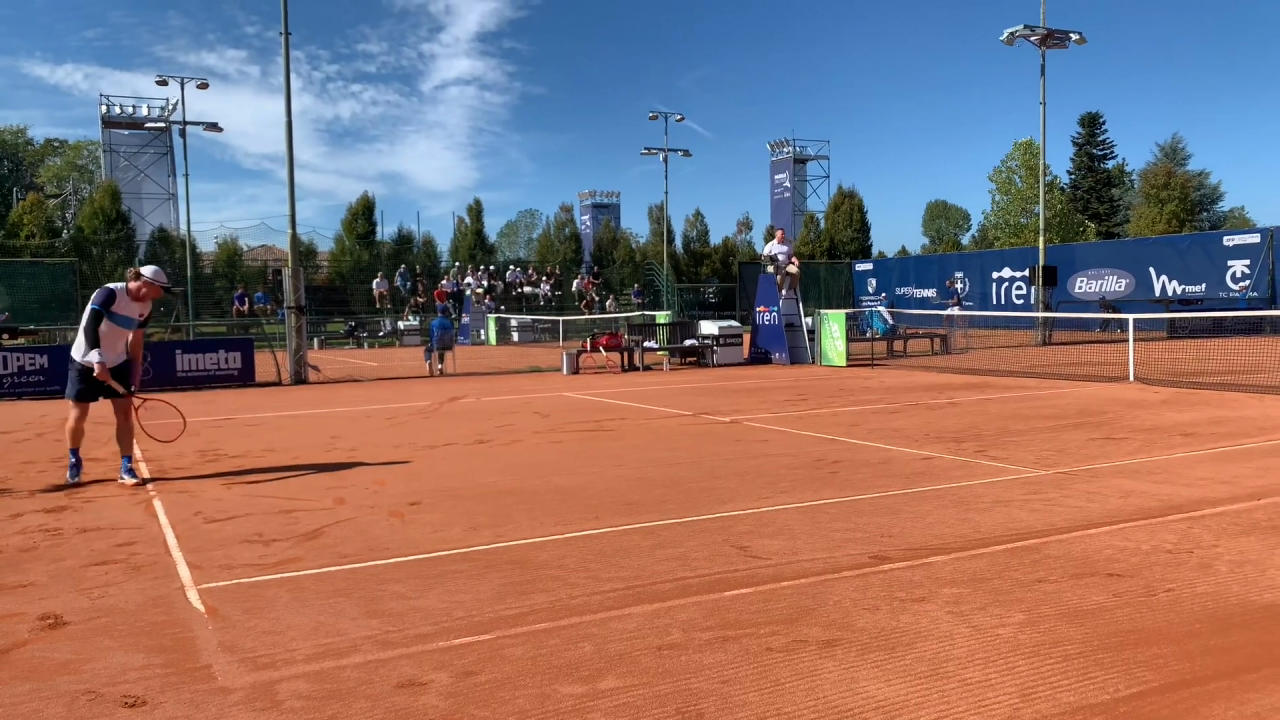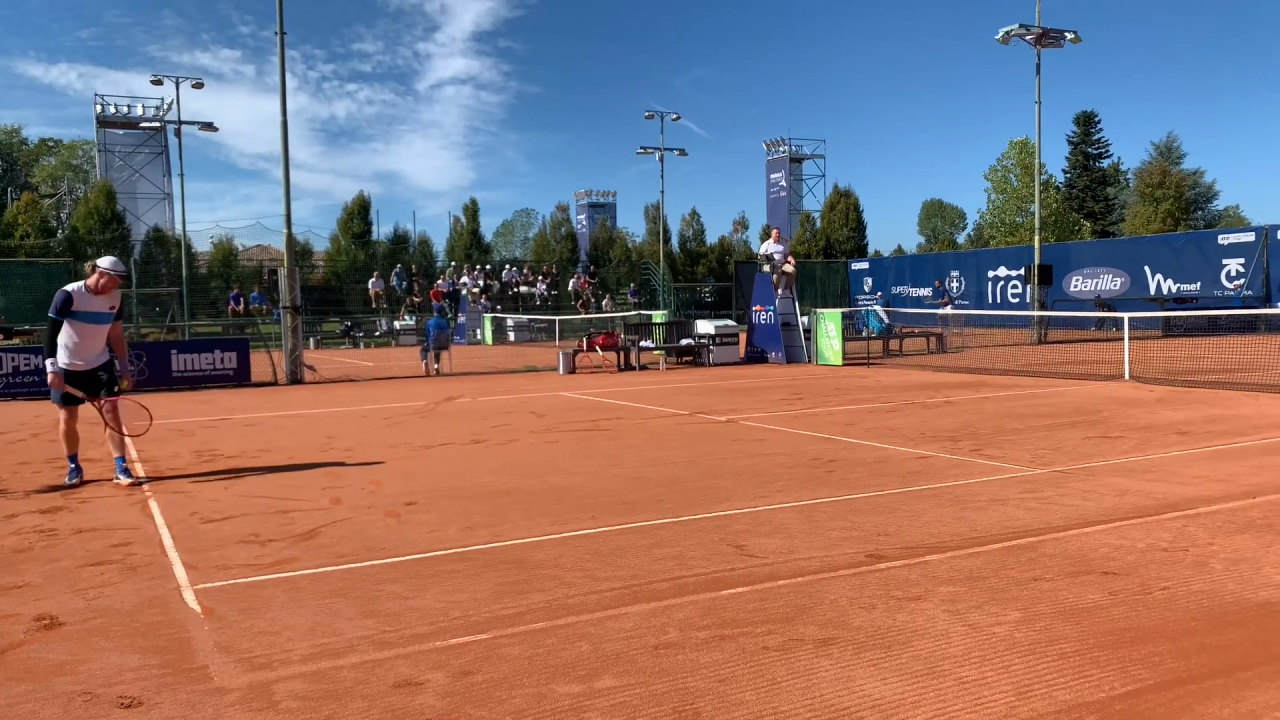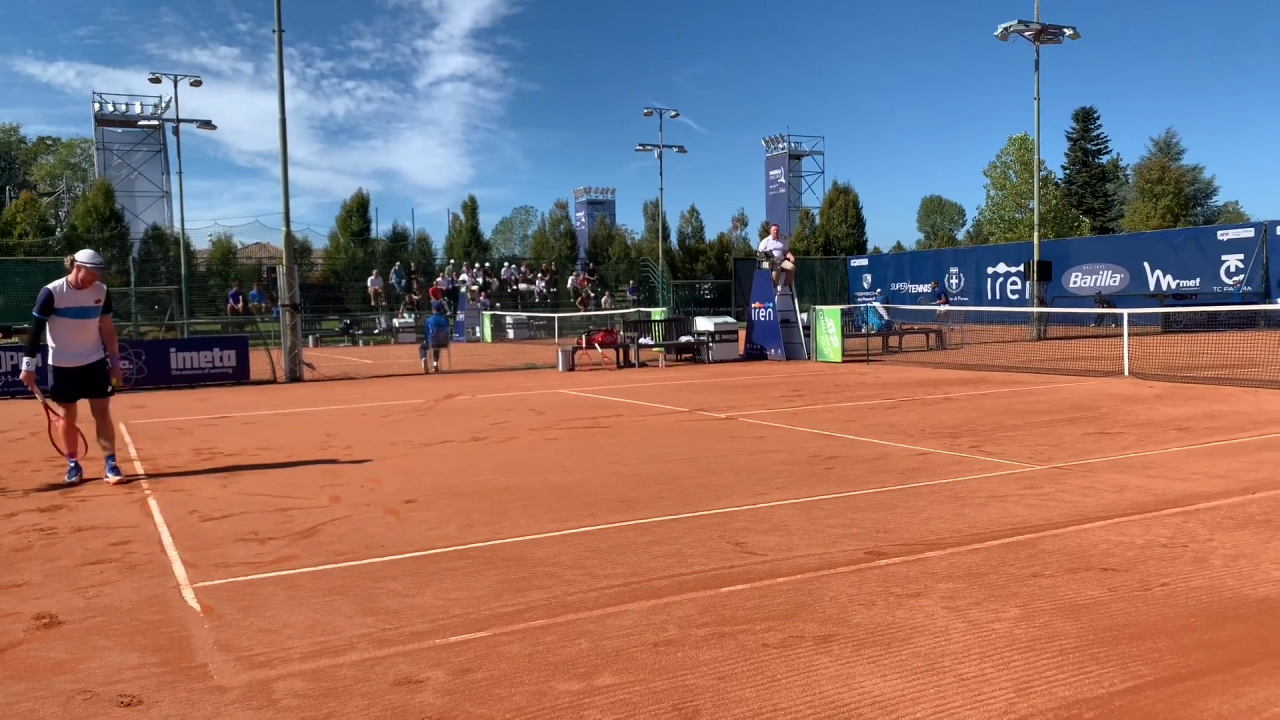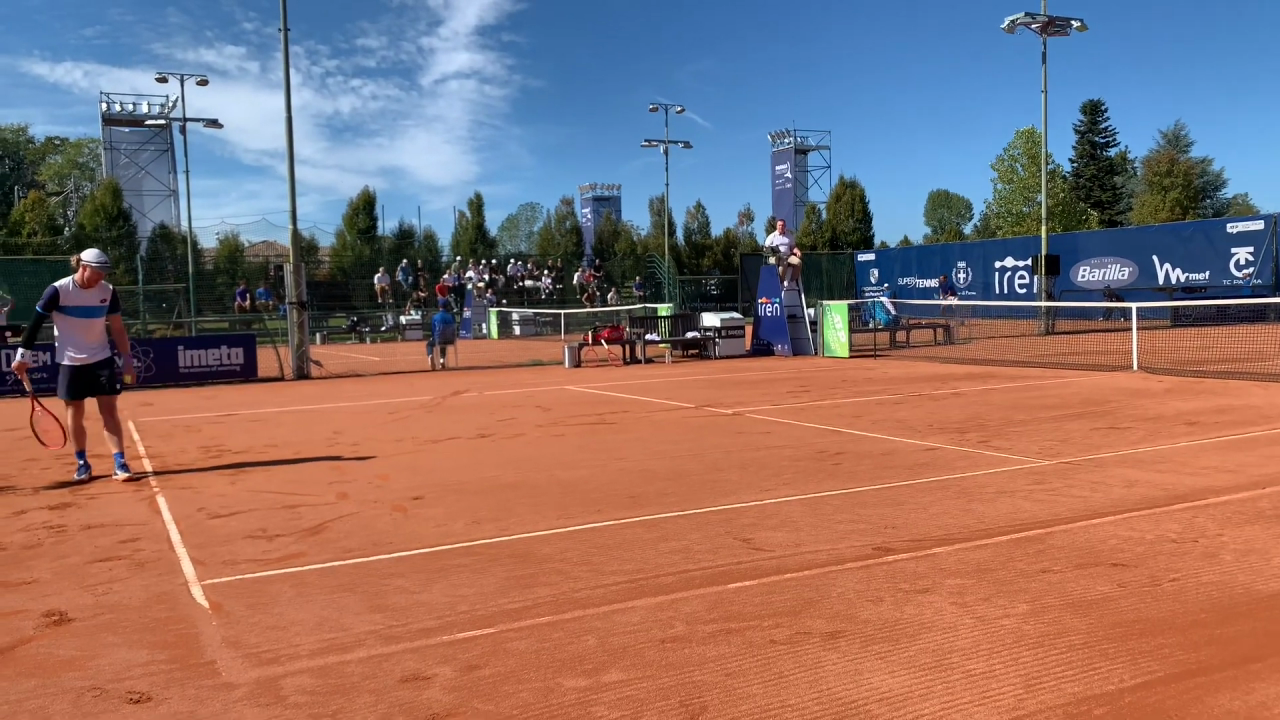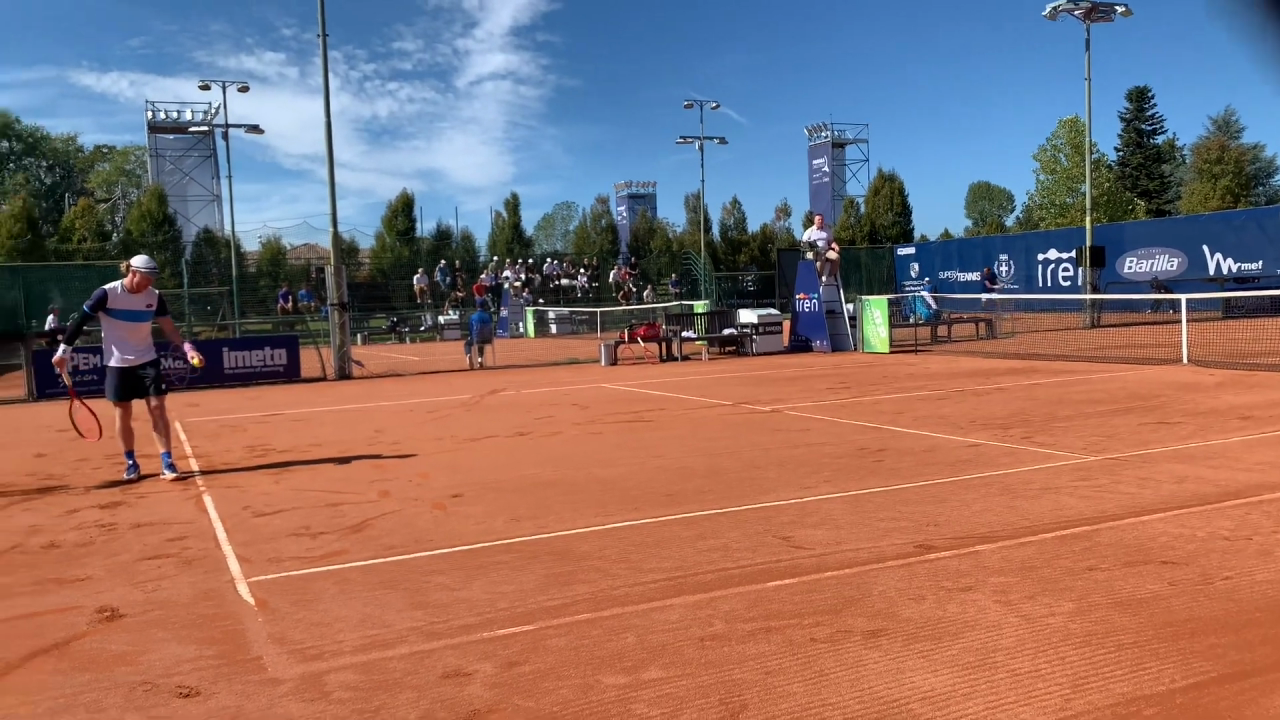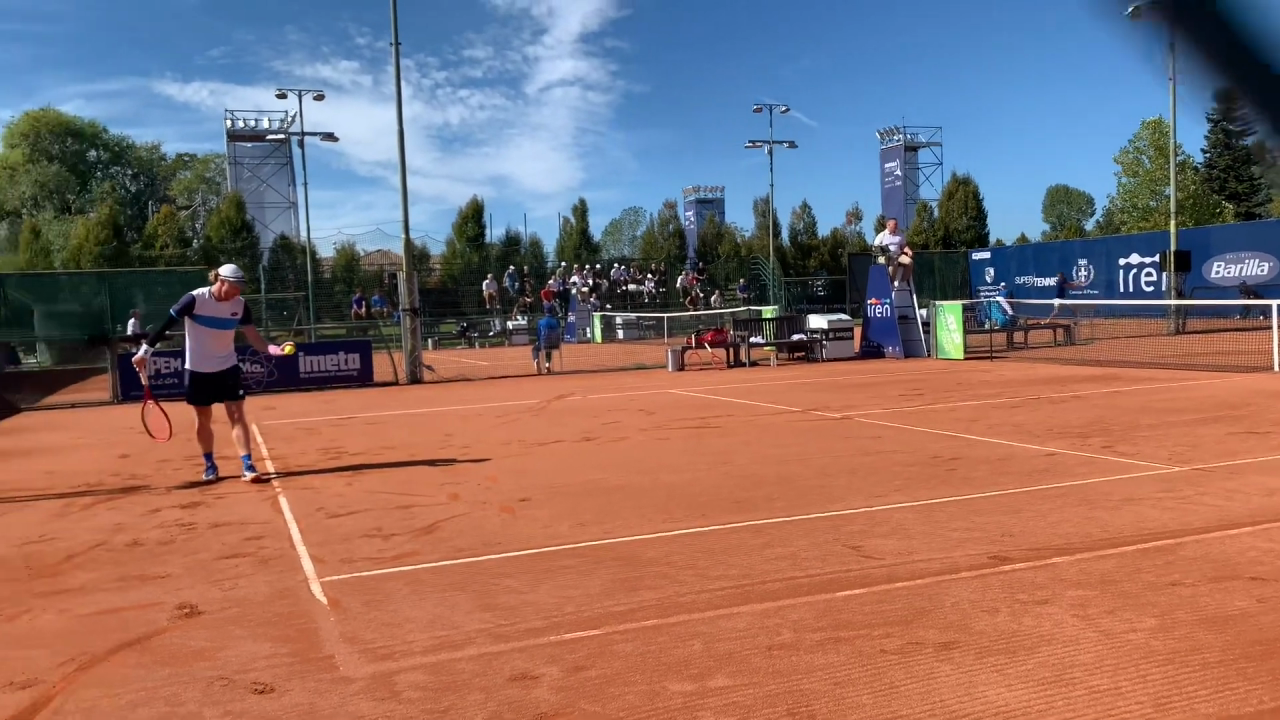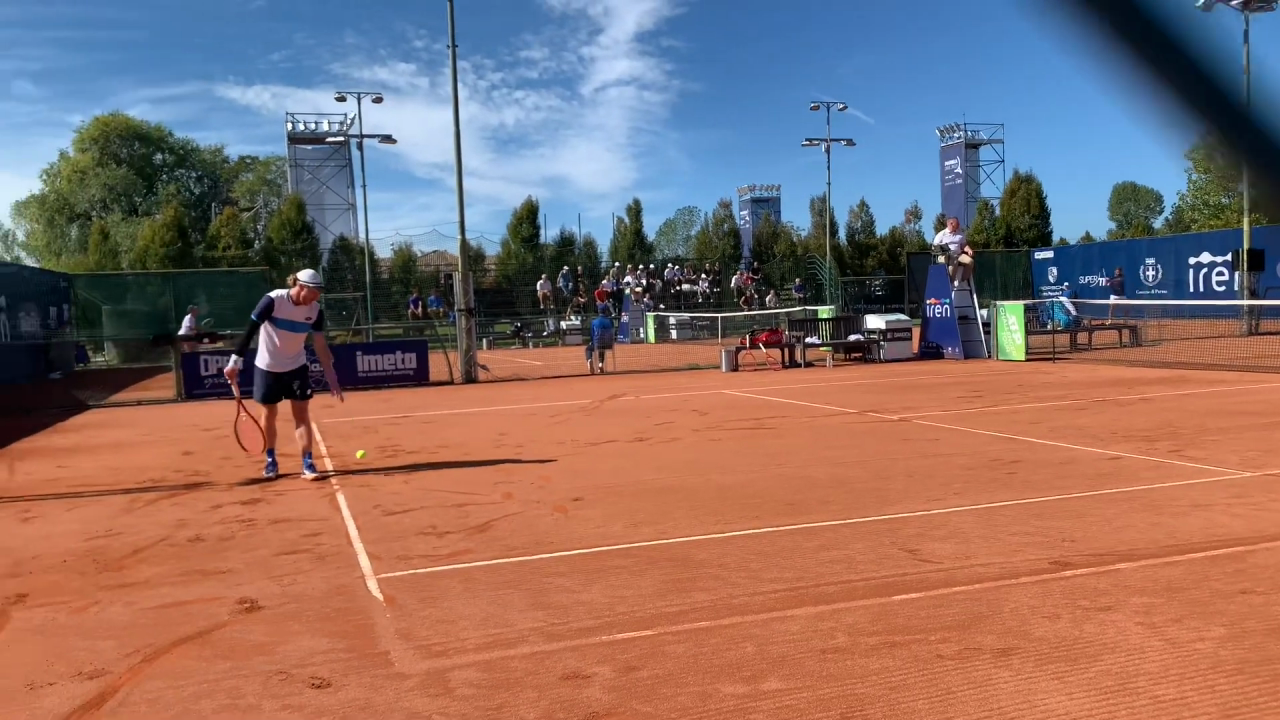
dt=0.3s
person 1, frame 1
left shoulder: (145, 306)
right shoulder: (109, 293)
right elbow: (90, 327)
left wrist: (135, 373)
right wrist: (97, 361)
left hip: (116, 363)
right hip: (85, 362)
left knee: (125, 412)
right knee: (77, 415)
left ankle: (126, 468)
right ankle: (74, 460)
person 1, frame 2
left shoulder: (115, 298)
right shoulder: (68, 295)
left elbow: (117, 335)
right elbow: (51, 332)
left wrist: (124, 366)
right wrist: (52, 367)
left hip: (100, 364)
right hip: (68, 367)
left knee: (112, 413)
right knee: (68, 419)
left ankle: (121, 468)
right ankle: (74, 466)
person 1, frame 3
left shoulder: (101, 292)
right shoulder: (51, 293)
left elbow: (107, 329)
right elbow: (36, 330)
left wrist: (115, 362)
right wrist: (28, 366)
left hip: (95, 361)
right hip: (62, 365)
left knee: (101, 414)
right knee: (67, 417)
left ankle: (110, 466)
right ankle: (74, 465)
person 1, frame 4
left shoulder: (108, 291)
right shoulder: (58, 291)
left elbow: (117, 328)
right elbow: (36, 323)
left wrist: (127, 360)
right wrist: (23, 356)
left hip: (101, 360)
right hip: (70, 363)
left knee: (109, 410)
right knee: (75, 414)
left ankle: (120, 463)
right ankle: (82, 463)
person 1, frame 5
left shoulder: (154, 296)
right shoulder: (107, 294)
left elbow: (170, 329)
right elbow: (80, 321)
left wrist: (188, 348)
right wrist: (63, 351)
left hip: (147, 361)
right hip: (117, 364)
left knee: (158, 410)
right knee: (123, 414)
left ankle: (167, 463)
right ankle: (131, 463)
person 1, frame 6
left shoulder: (240, 305)
right shoulder: (194, 299)
left elbow: (253, 336)
right elbow: (166, 325)
left wrist: (273, 349)
right wrist: (144, 352)
left hip: (227, 368)
right hip: (197, 370)
left knee: (237, 415)
right knee: (203, 418)
left ankle: (247, 465)
right ankle: (210, 464)
person 1, frame 7
left shoulder: (315, 310)
right shoulder: (272, 301)
left elbow: (321, 347)
right elbow: (250, 332)
left wrist: (332, 379)
right wrist: (234, 362)
left hip: (297, 367)
right hip: (267, 368)
left knee: (301, 414)
right knee: (268, 414)
left ankle: (308, 463)
right ankle: (271, 460)
